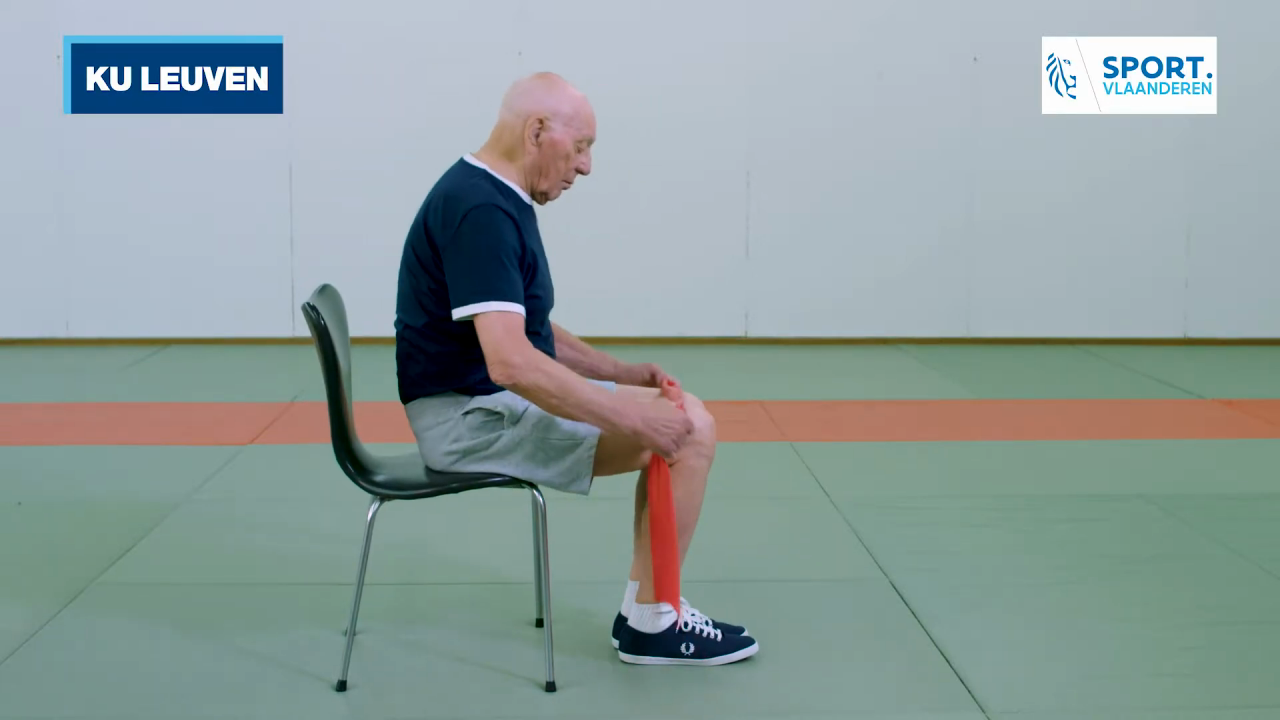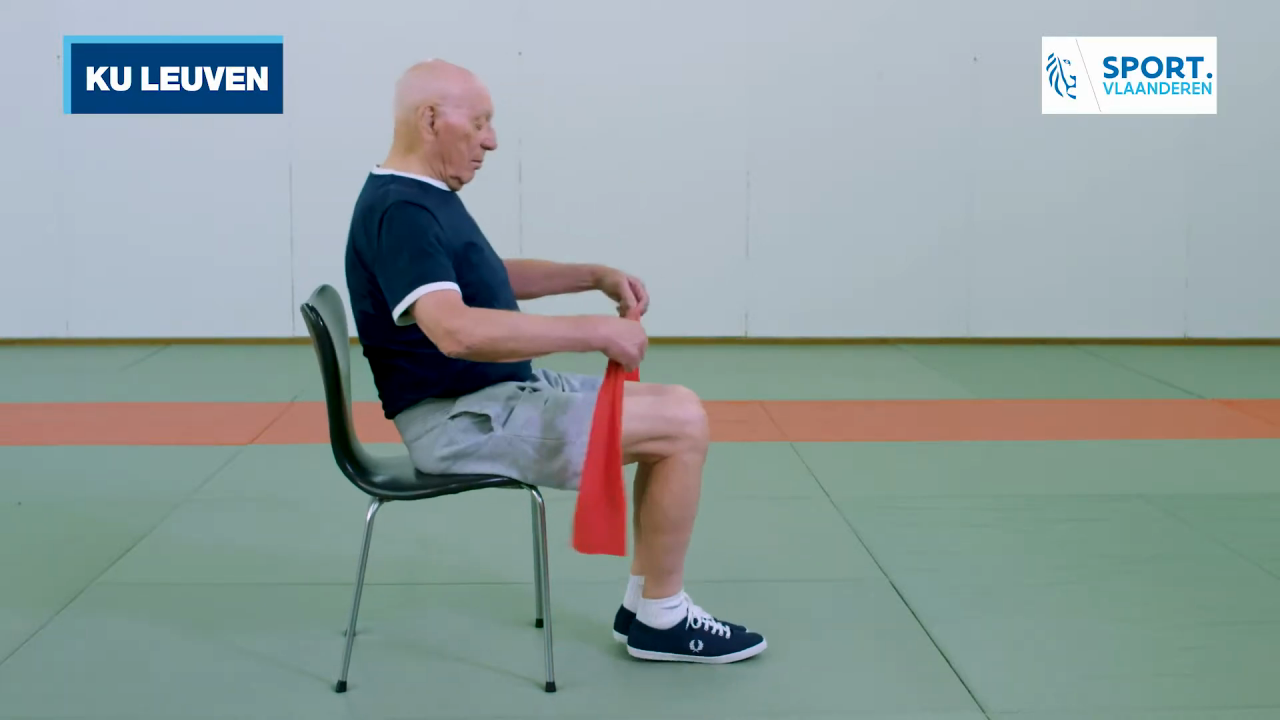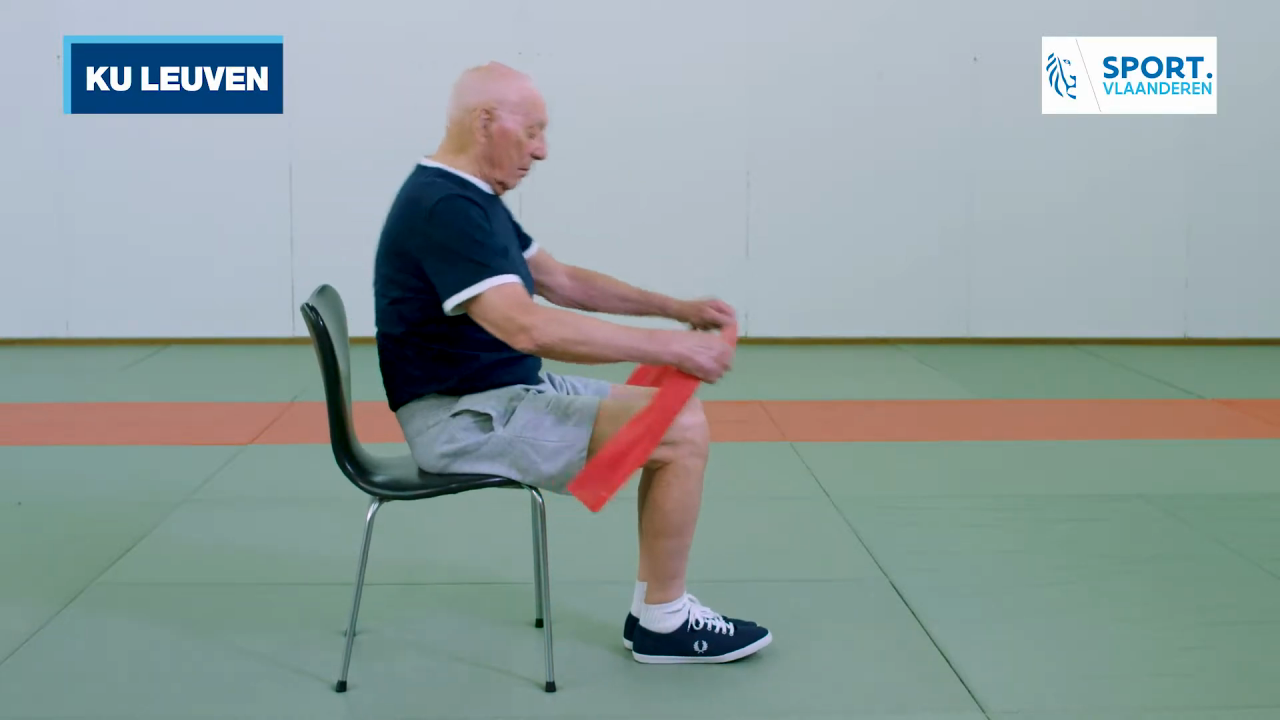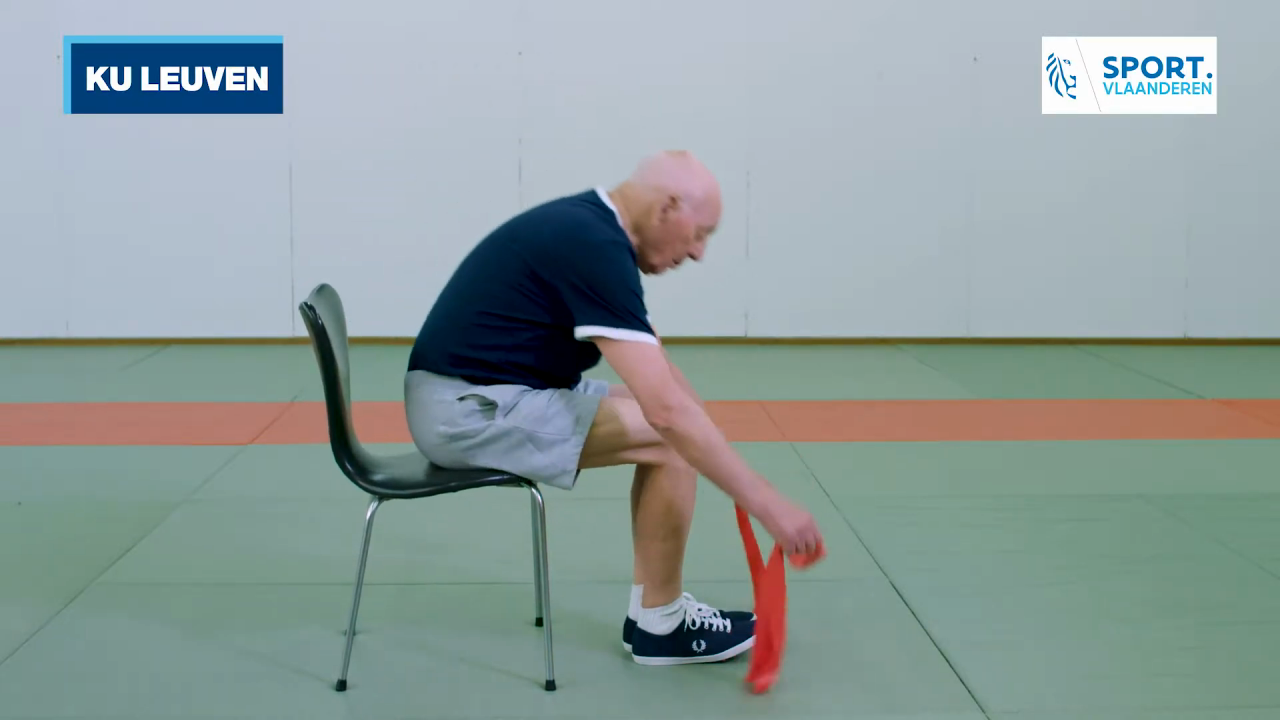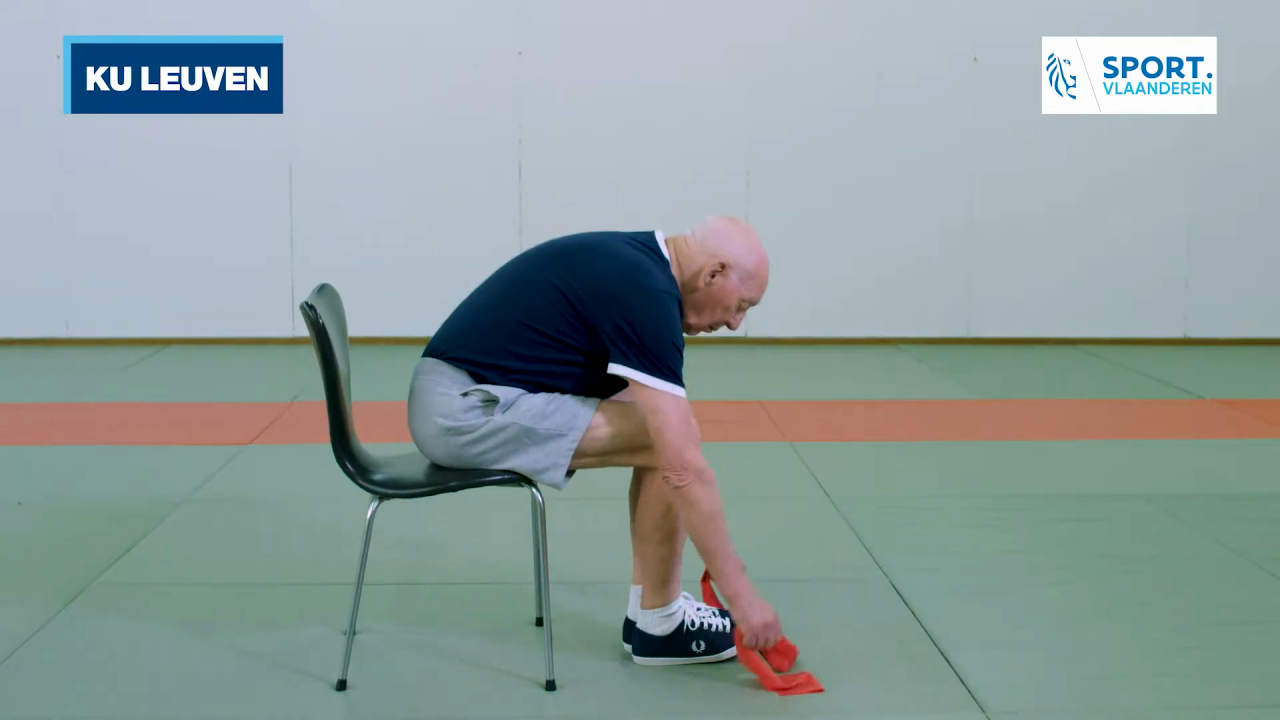
dt=0.4s
person 1, frame 1
left shoulder: (492, 198)
right shoulder: (482, 212)
right elbow: (511, 361)
left wrist: (621, 376)
right wrist: (636, 418)
left hip: (495, 403)
right hip: (472, 418)
left knee: (687, 416)
right knee: (688, 435)
left ankle: (646, 609)
right ankle: (651, 622)
person 1, frame 2
left shoulder: (423, 196)
right shoulder: (400, 211)
left elbow: (495, 279)
right elbow: (457, 332)
left wrist: (596, 275)
right wrist: (594, 330)
left hip: (497, 393)
right hip: (462, 421)
left knee: (679, 407)
right knee: (682, 428)
left ankle: (648, 604)
right ankle: (661, 618)
person 1, frame 3
left shoulder: (468, 196)
right shoulder: (444, 209)
left elbow: (563, 281)
right elbow: (530, 328)
left wrist: (674, 307)
right wrist: (670, 345)
left hip: (496, 395)
right hip: (465, 420)
left knee: (677, 412)
right knee: (684, 433)
left ankle: (658, 607)
right ankle: (663, 620)
person 1, frame 4
left shoulder: (591, 230)
right shoulder: (595, 250)
left elbow: (658, 386)
right elbow: (670, 407)
right wrist: (766, 502)
left hip: (471, 399)
right hip: (466, 409)
left knee: (669, 436)
right knee: (667, 437)
left ankle: (658, 608)
right ankle: (660, 624)
person 1, frame 5
left shoulder: (635, 261)
right shoulder: (646, 292)
right elbow: (682, 468)
right wrist: (741, 591)
left hip: (468, 396)
right hip: (466, 409)
left knee: (667, 430)
right knee: (671, 440)
left ankle: (655, 608)
right ankle: (660, 623)
